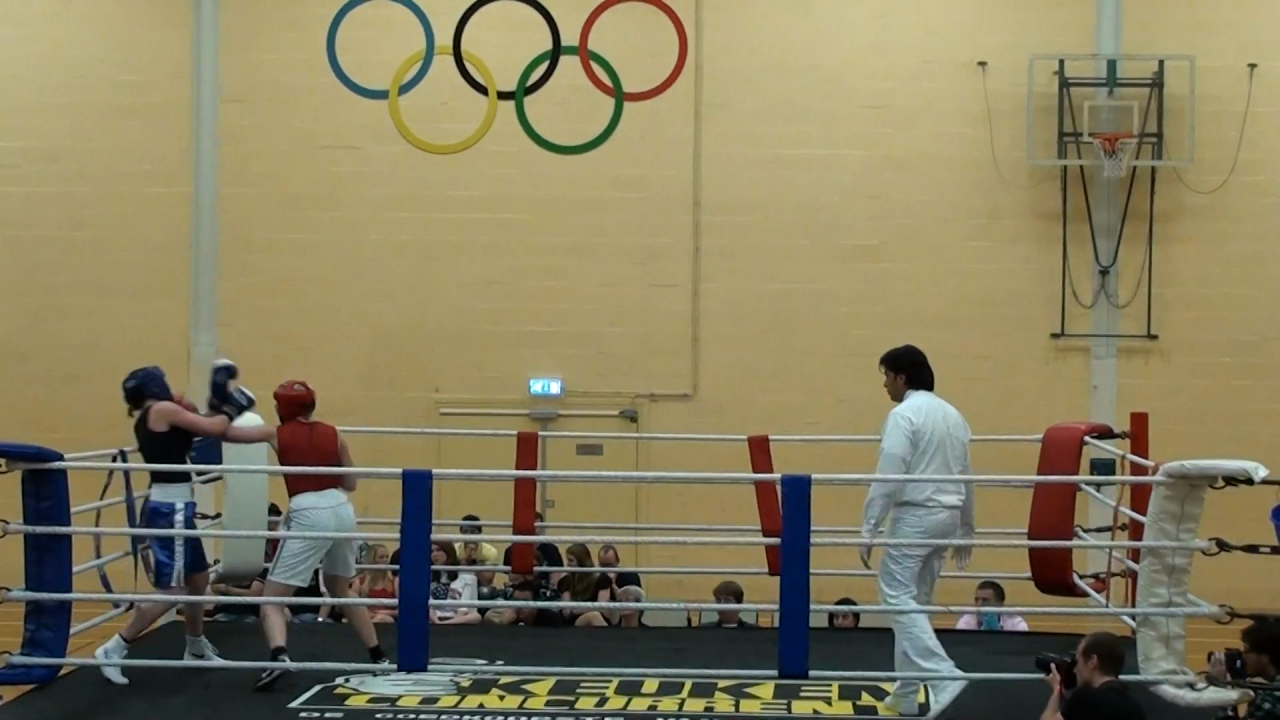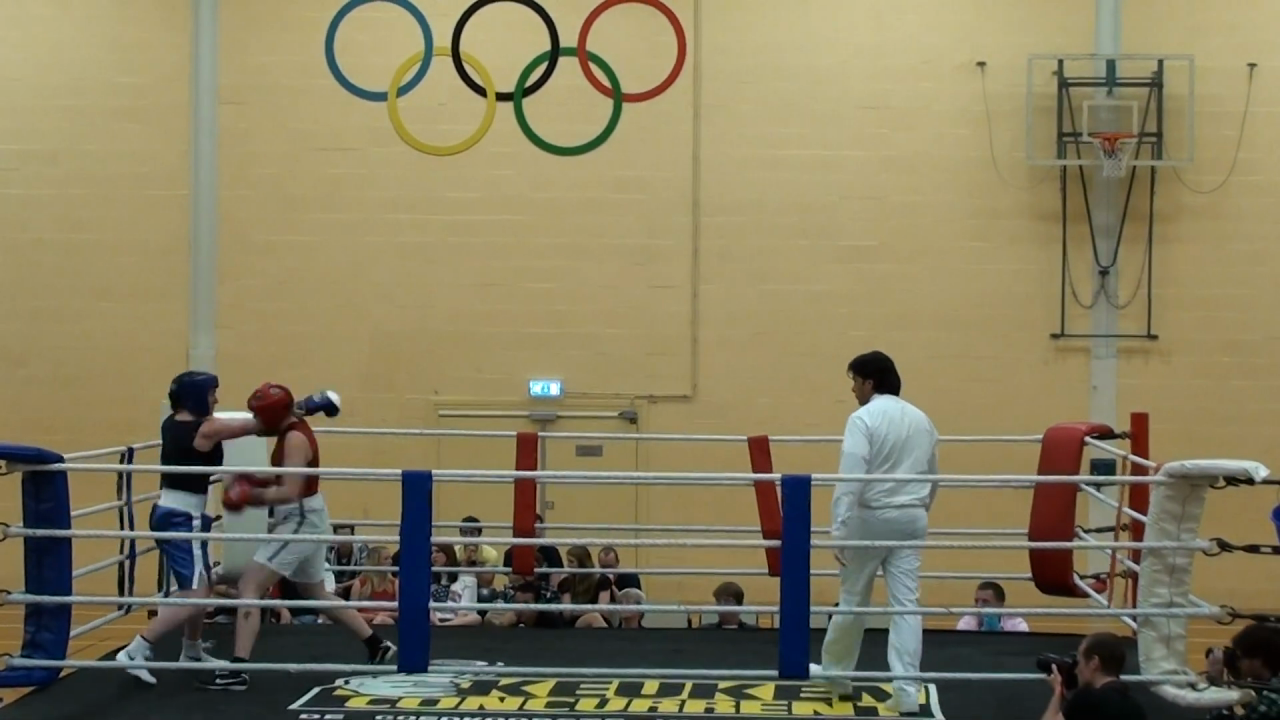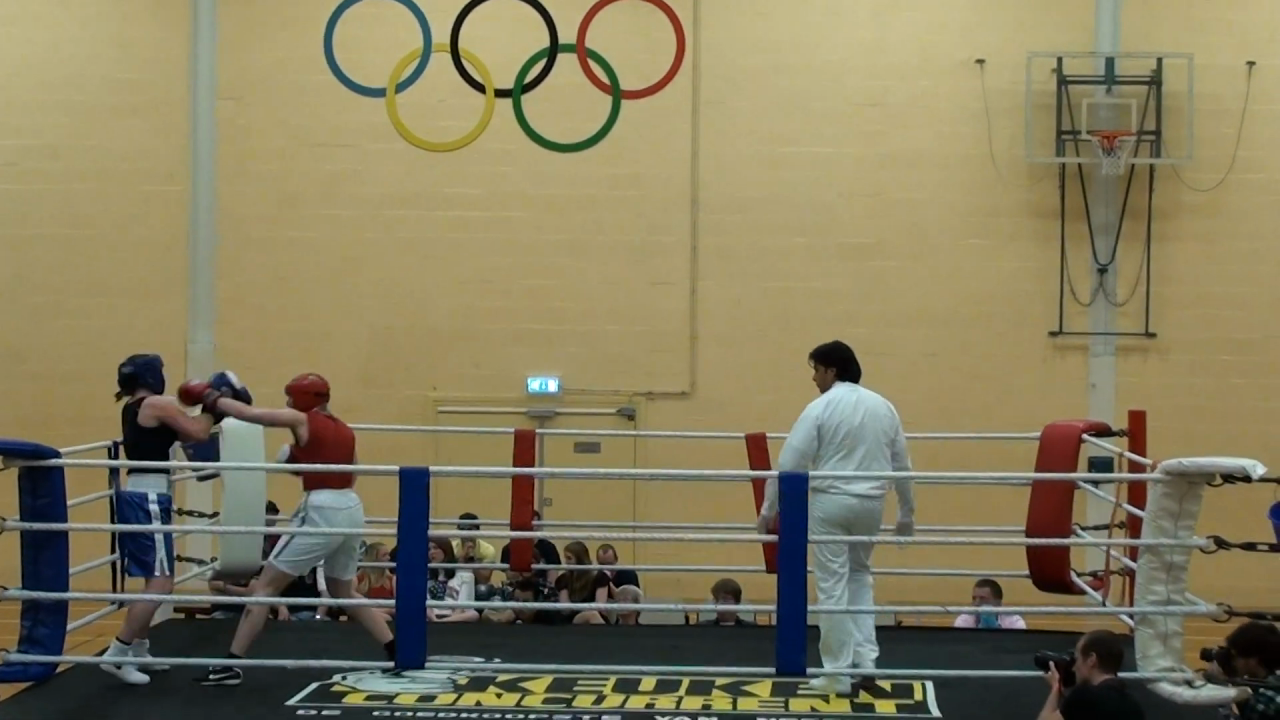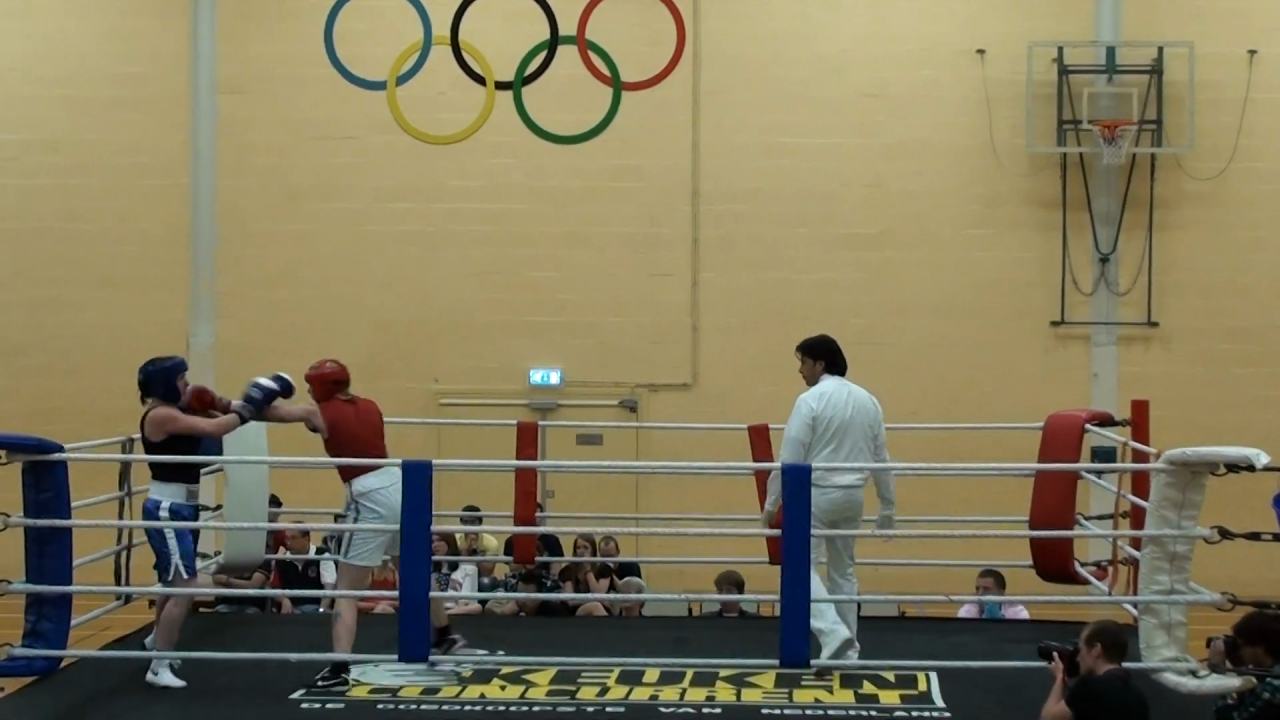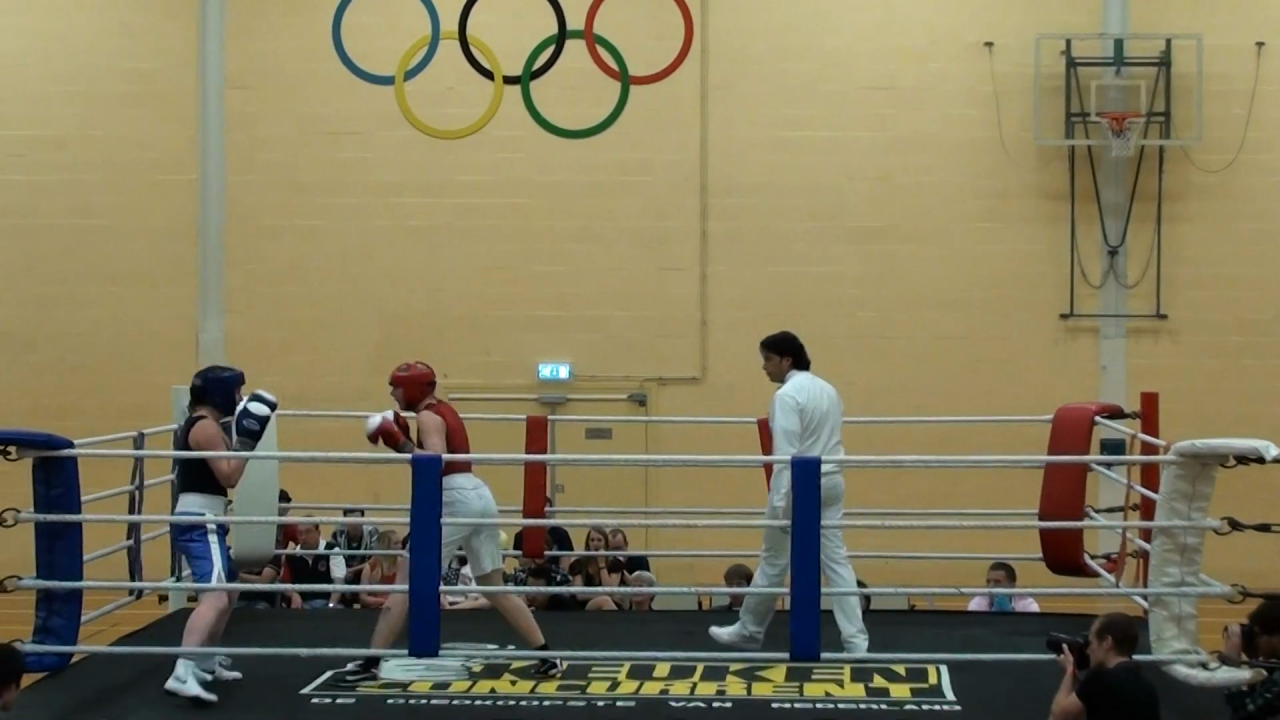
dt=0.4s
person 1, frame 1
left shoulder: (904, 414)
right shoulder: (953, 415)
left elbow: (888, 477)
right elbow: (966, 478)
left wrist: (869, 530)
right wrist: (966, 530)
left hip: (914, 517)
right hip: (945, 517)
left knee: (899, 600)
right knee: (913, 601)
left ankle: (944, 677)
right ankle: (907, 692)
person 1, frame 2
left shoulder: (864, 418)
right shoulder: (922, 420)
left elbow: (850, 479)
right elbow: (930, 479)
left wrist: (839, 531)
left hip: (872, 517)
right hip: (912, 518)
left knee: (854, 598)
right knee: (906, 604)
left ankle: (837, 673)
right ankle: (907, 691)
person 1, frame 3
left shoulder: (820, 408)
right shoulder: (884, 407)
left elbow: (790, 463)
right elbow: (902, 465)
left wrist: (769, 508)
right wrist: (907, 513)
left hip: (830, 503)
right hip: (870, 505)
left knee: (833, 585)
right knee: (860, 577)
left ankle: (838, 674)
right ankle: (865, 659)
person 1, frame 4
left shoulder: (810, 400)
right shoulder: (868, 401)
left elbow: (790, 458)
right elbow: (881, 459)
left wrist: (772, 502)
right wrist: (887, 508)
left hip: (815, 495)
right hip: (852, 496)
right knee: (843, 571)
left ankle: (834, 636)
right ankle: (847, 648)
person 1, frame 5
left shoulder: (788, 394)
right shoulder: (828, 391)
left elbow: (787, 453)
left wrist: (779, 501)
right hip: (831, 483)
left knee: (774, 561)
right knee: (836, 560)
left ankle: (749, 631)
right ankle: (855, 641)
person 2, frame 1
left shoulder: (157, 419)
right shoulder: (161, 411)
left elbow: (191, 435)
right elbow: (212, 429)
left wrist: (216, 404)
right wrist: (231, 409)
left hip: (176, 508)
right hip: (170, 510)
left knee: (198, 580)
right knee: (171, 592)
left ankle: (196, 648)
right ankle: (113, 651)
person 2, frame 2
left shoulder: (171, 424)
right shoulder: (207, 428)
right elbow: (256, 427)
left hip: (169, 513)
right hip: (184, 518)
left knee: (200, 588)
right knee: (194, 596)
left ankle: (192, 651)
right ankle: (135, 651)
person 2, frame 3
left shoulder: (133, 409)
right shoulder: (157, 404)
left elbow: (175, 433)
right elbow: (198, 433)
left hip: (138, 498)
right hip: (147, 501)
left knee: (157, 581)
right knee: (160, 584)
left ankle: (138, 652)
right ankle: (118, 654)
person 2, frame 4
left shoulder: (177, 414)
right shoulder: (160, 416)
left elbow: (213, 422)
right elbow: (214, 428)
right wrist: (251, 407)
left hip: (182, 509)
right hip: (167, 510)
left knee: (177, 584)
right knee: (183, 587)
left ankle: (157, 640)
right ankle: (158, 666)
person 2, frame 5
left shoulder: (195, 424)
right shoulder: (206, 427)
left elbow: (221, 467)
right elbow: (229, 478)
left wrist: (243, 434)
right wrist: (248, 439)
left hip: (198, 521)
right hip: (199, 522)
left knee: (222, 594)
right knee: (216, 598)
left ankle: (208, 663)
right ankle: (183, 674)
person 3, frame 1
left shoulder: (277, 433)
right shoulder: (332, 434)
left elbow: (228, 433)
right elbow: (349, 485)
left hip: (307, 518)
right hip: (341, 513)
left knee: (271, 601)
right knee: (340, 590)
left ankle: (279, 657)
right ankle: (378, 656)
person 3, frame 2
left shoulder: (294, 438)
right shoulder: (292, 431)
left elbow: (288, 493)
left wrist: (252, 495)
right wrist: (255, 481)
left hip: (301, 522)
right hip: (300, 519)
left knee: (248, 589)
right knee: (318, 594)
left ankle: (236, 671)
right ankle: (377, 646)
person 3, frame 3
left shoulder: (301, 420)
right shoulder: (346, 432)
left elbow: (247, 413)
left wrist: (211, 397)
left hip: (319, 514)
right hip: (351, 512)
left knee: (264, 588)
right knee: (343, 594)
left ankle: (231, 665)
right ankle: (396, 653)
person 3, frame 4
left shoulder: (316, 411)
right shoulder: (369, 407)
left elbow: (266, 413)
left hip: (370, 500)
right hip: (397, 489)
left knee: (345, 590)
left ankle: (339, 669)
right ankle: (445, 636)
person 3, frame 5
left shoulder: (427, 416)
right shoulder: (445, 412)
left wrist: (398, 442)
right wrist: (399, 441)
left hip: (451, 502)
right hip: (479, 499)
left knee: (404, 586)
right knee: (497, 591)
left ankle: (370, 663)
right ankle: (547, 657)
